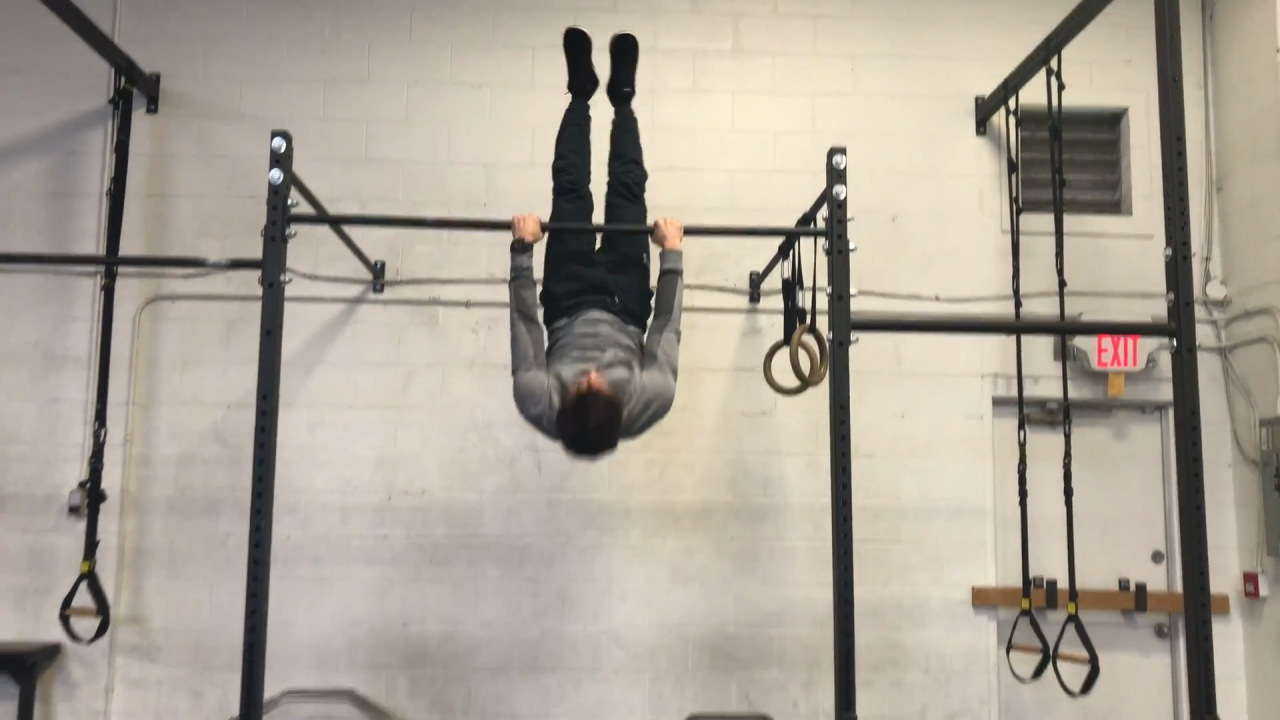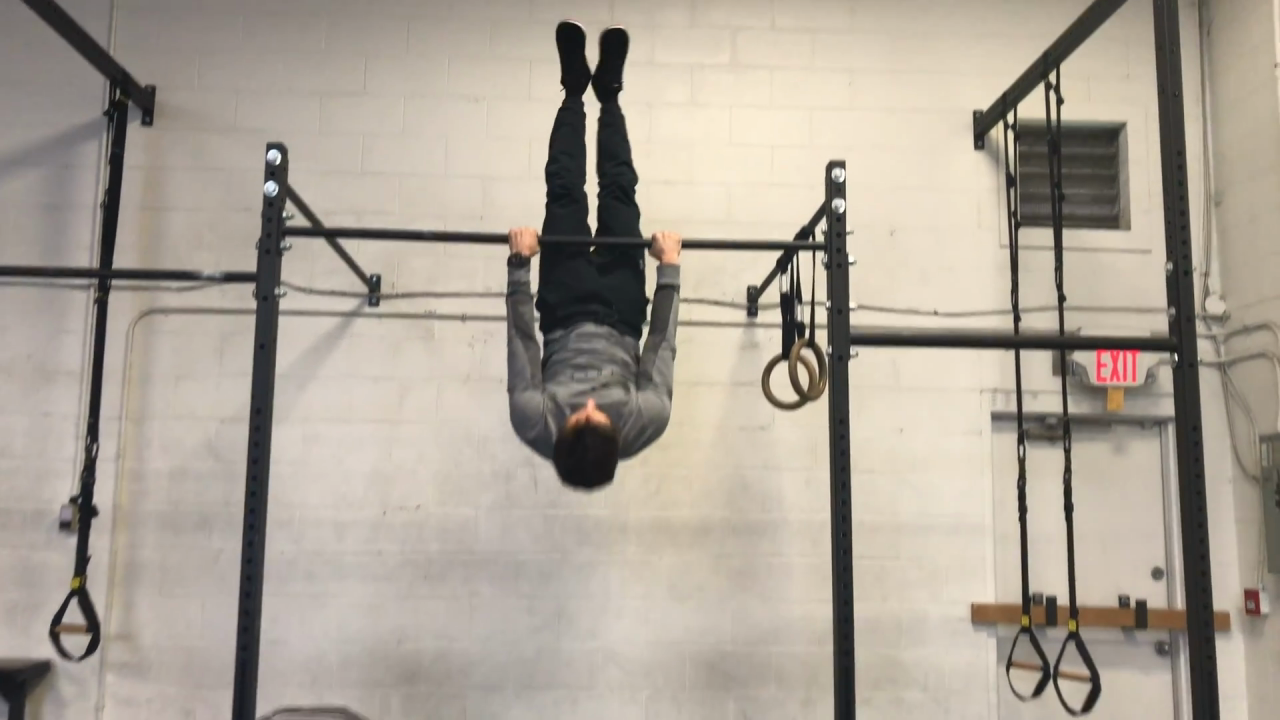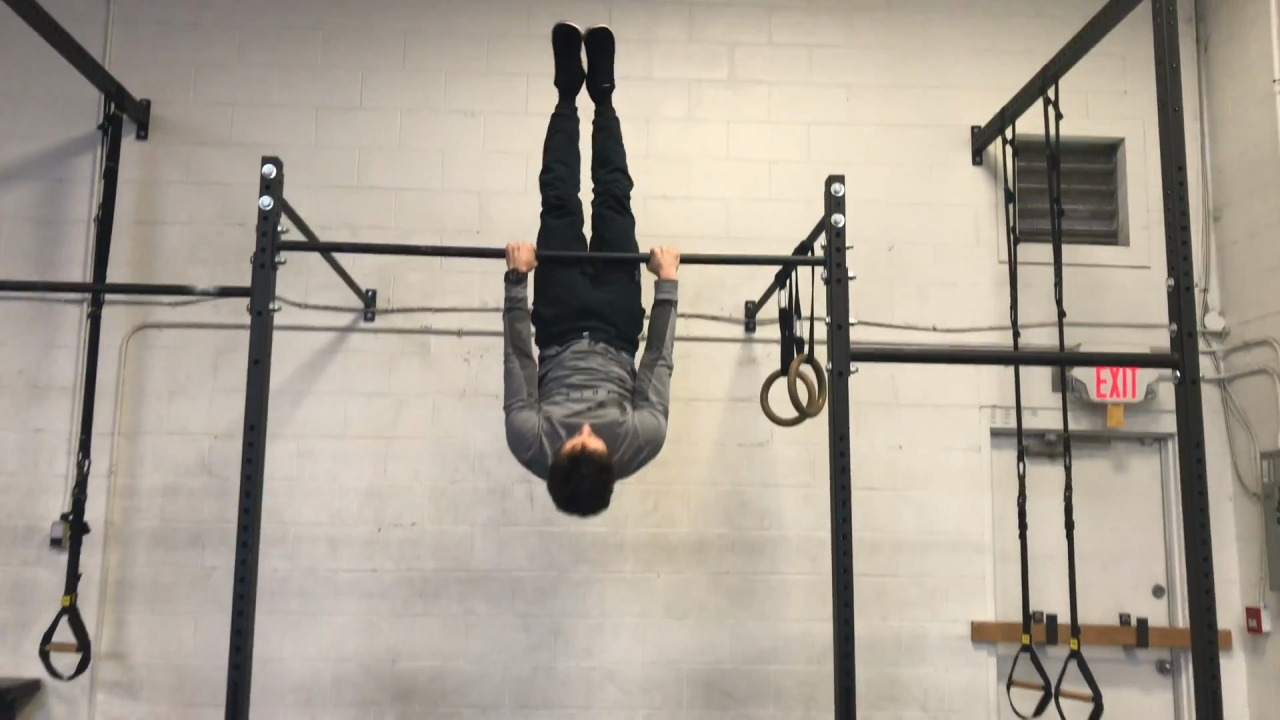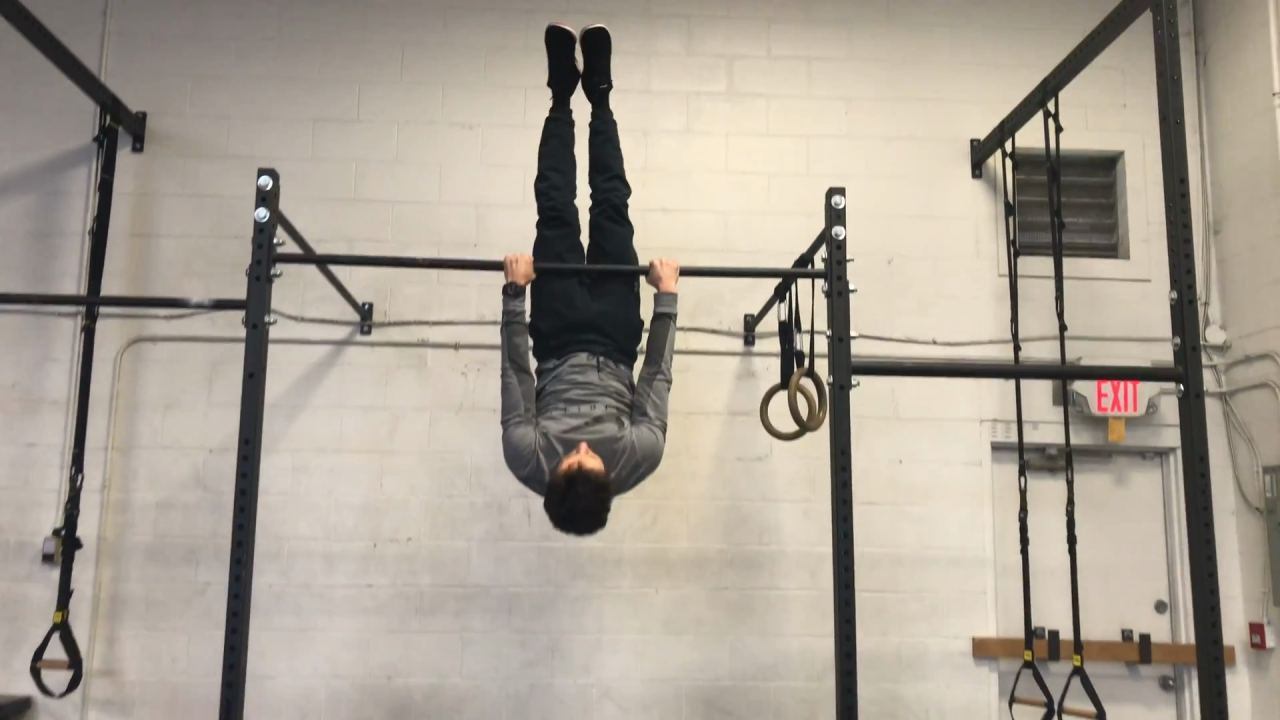
dt=0.1s
person 1, frame 1
left shoulder: (538, 406)
right shoulder: (650, 402)
left elbow: (523, 321)
right elbow: (668, 326)
left wrist: (522, 248)
right wrist: (672, 253)
left hip: (569, 312)
right hip: (623, 317)
left knee: (570, 193)
right knee: (626, 194)
left ankle: (581, 93)
right ankle: (621, 97)
person 1, frame 2
left shoulder: (535, 428)
right shoulder: (643, 426)
left elbow: (521, 338)
right elbow: (662, 344)
left wrist: (519, 263)
right wrist: (669, 268)
left hip: (565, 318)
right hip: (617, 321)
left knee: (564, 197)
right knee: (618, 198)
left ankle: (575, 90)
right ankle: (608, 94)
person 1, frame 3
left shoulder: (531, 447)
right shoulder: (641, 444)
left elbow: (517, 356)
right elbow: (659, 362)
left wrist: (516, 279)
right wrist: (667, 284)
left hip: (560, 335)
right hip: (613, 337)
left knee: (560, 208)
right knee: (612, 206)
left ankle: (569, 91)
right ankle: (600, 92)
person 1, frame 4
left shoulder: (528, 462)
right shoulder: (638, 459)
left elbow: (515, 371)
right elbow: (657, 373)
left wrist: (515, 292)
right wrist: (666, 296)
left hip: (558, 343)
right hip: (613, 344)
left knee: (556, 217)
right knee: (610, 212)
left ankle: (563, 94)
right ankle: (598, 94)
